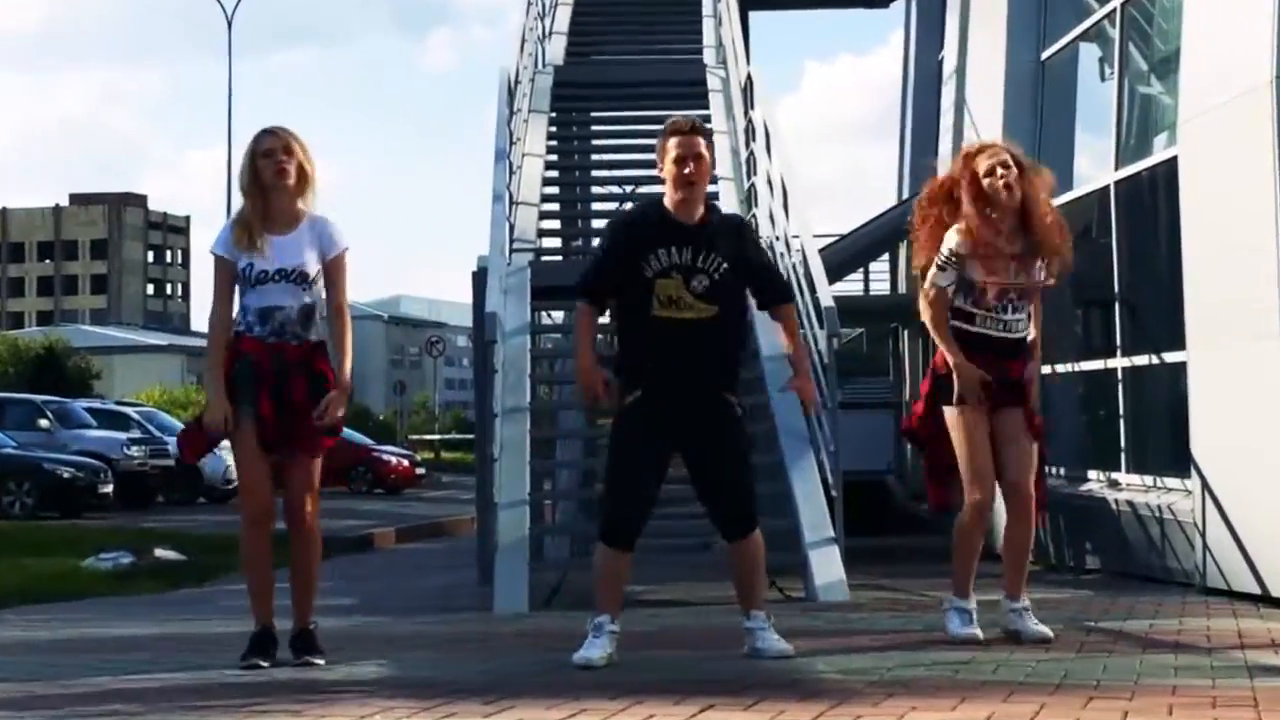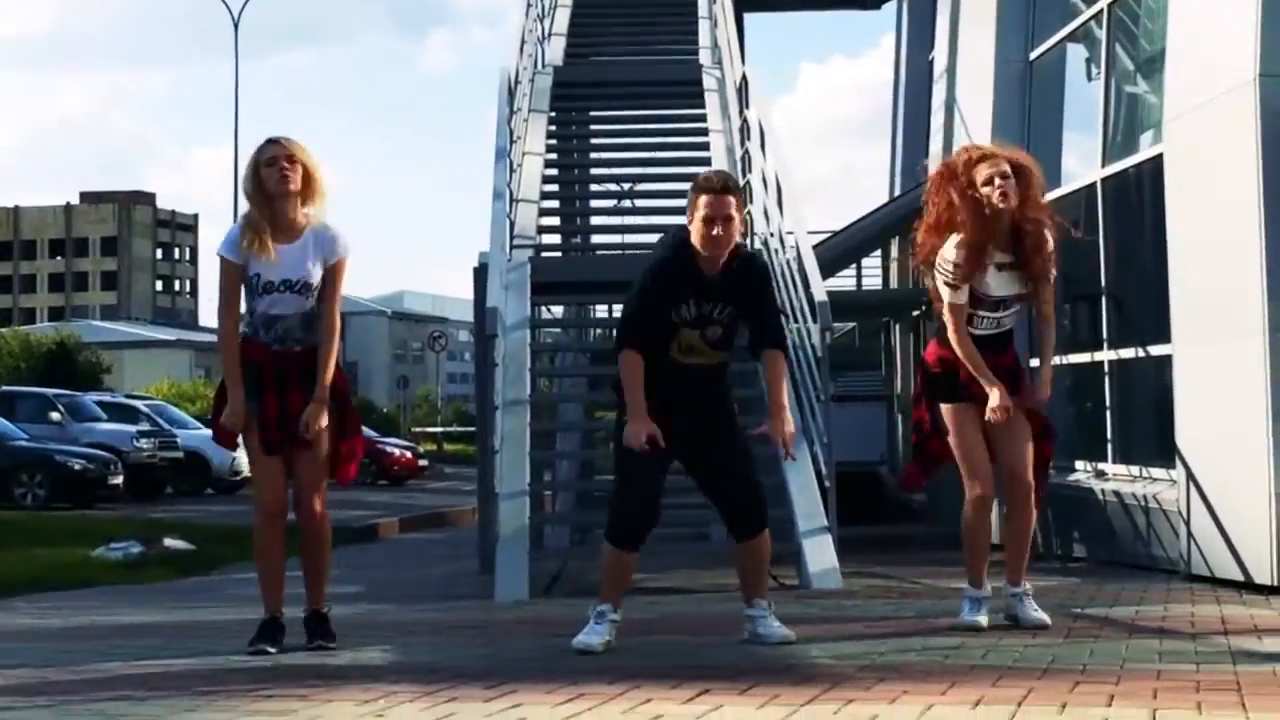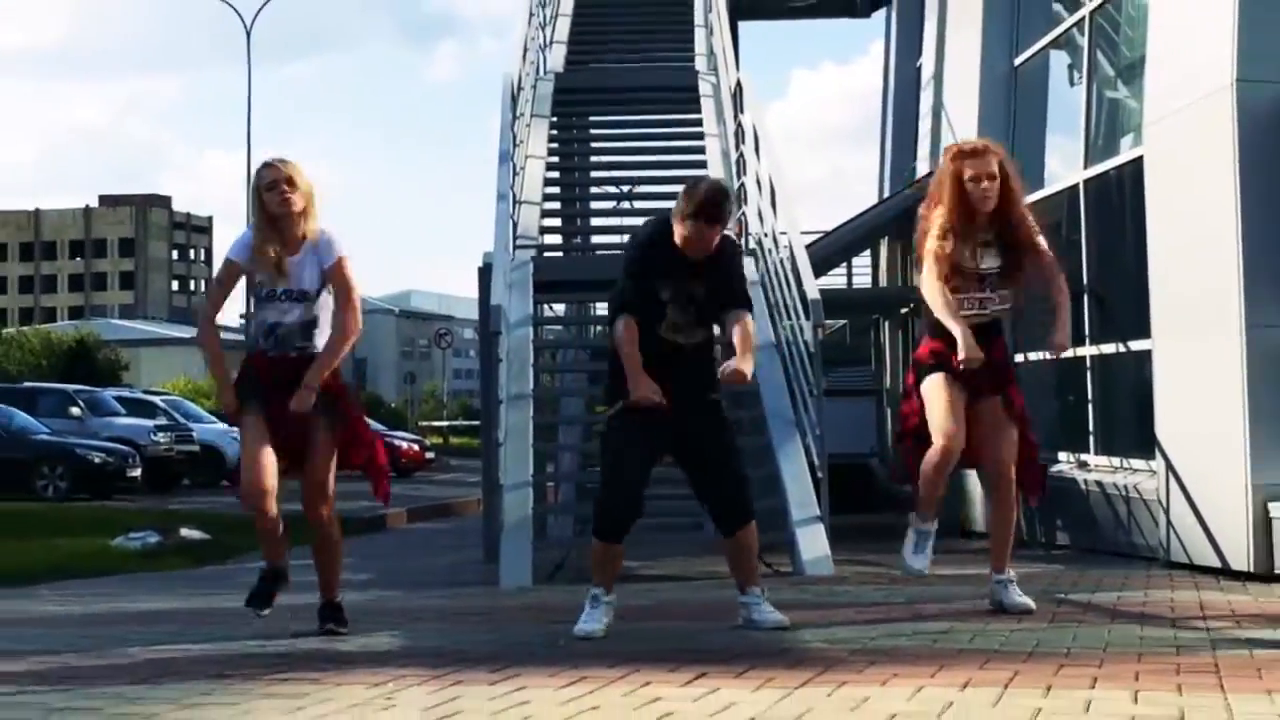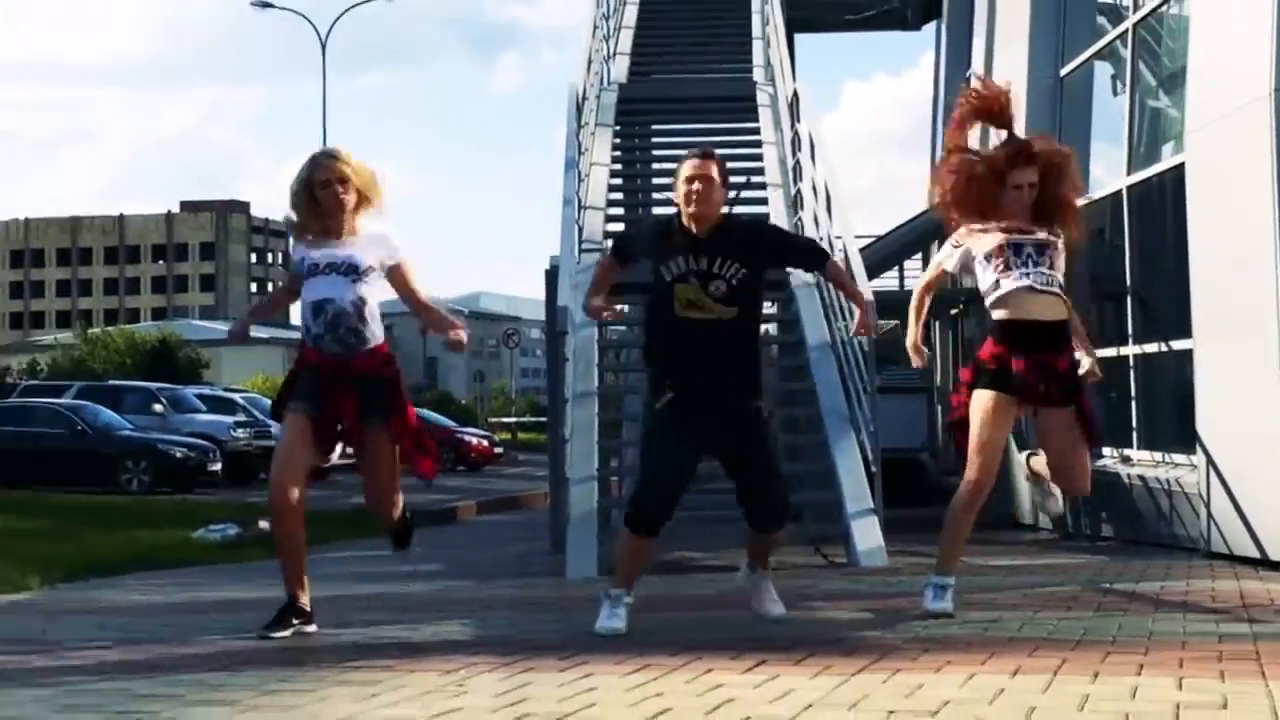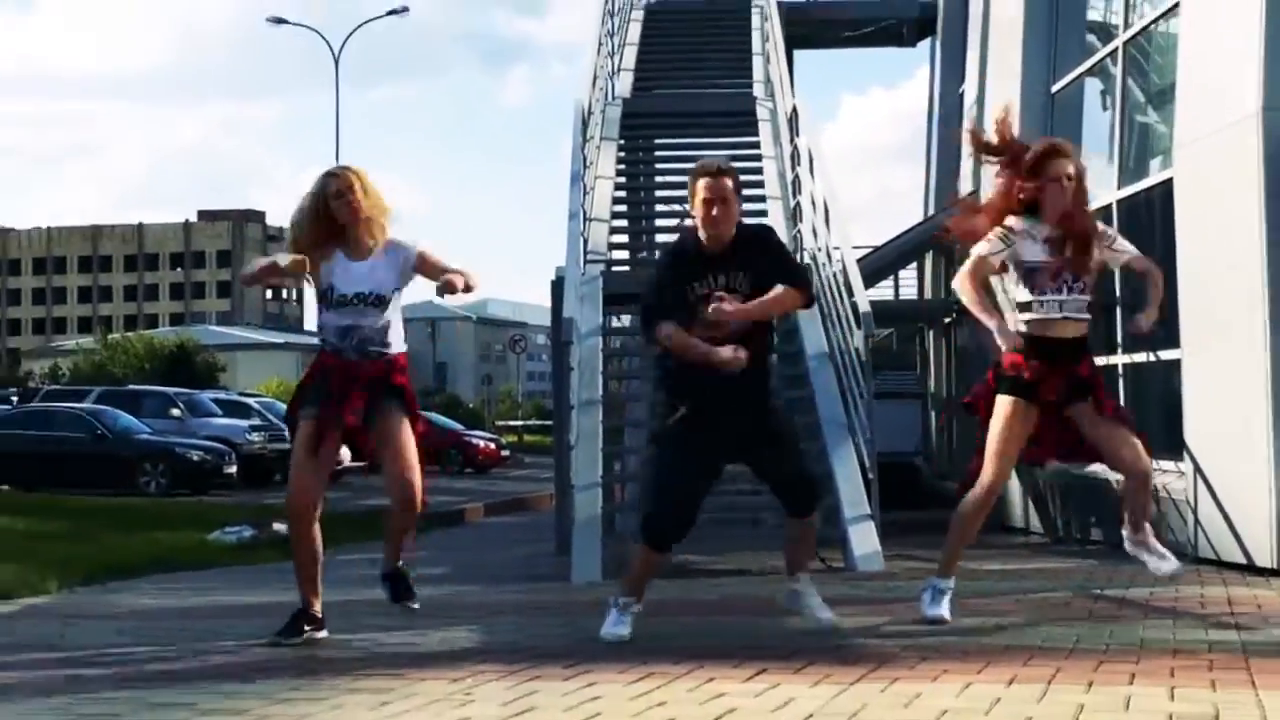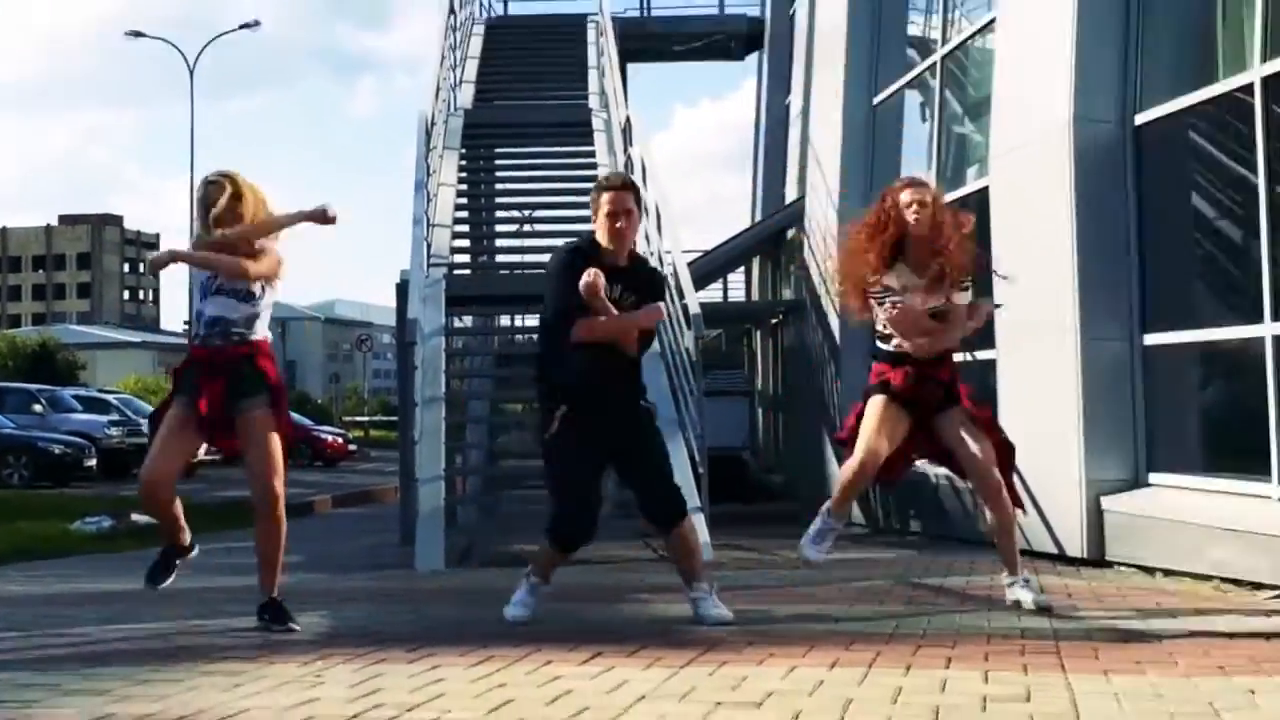
dt=0.2s
person 1, frame 1
left shoulder: (322, 232)
right shoulder: (236, 234)
left elbow: (338, 313)
right elbow: (221, 315)
left wrist: (342, 384)
right wrist: (216, 390)
left hip: (305, 368)
right hip: (250, 367)
left knee: (302, 507)
right knee: (256, 507)
person 1, frame 2
left shoulder: (325, 237)
right shoulder: (242, 237)
left elbow: (329, 322)
right elbow: (228, 320)
left wrist: (321, 398)
right wrist: (234, 395)
left hip: (309, 369)
right hip: (259, 369)
left knee: (310, 501)
right knee: (270, 502)
left ankle: (316, 611)
right ankle: (272, 617)
person 1, frame 3
left shoulder: (325, 245)
right shoulder: (249, 246)
left elbow: (350, 322)
right elbow: (207, 313)
left wrist: (311, 386)
right wrist: (223, 384)
left hip: (316, 378)
right hip: (262, 378)
left knee: (319, 504)
right knee: (257, 488)
left ankle: (331, 600)
right ankle: (274, 565)
person 1, frame 4
left shoulder: (379, 245)
right shoulder: (303, 243)
left elbow: (418, 306)
right elbow: (287, 292)
left wrist: (451, 327)
right wrist: (247, 318)
left hip: (370, 372)
right hip: (314, 374)
left knee: (381, 498)
right knee: (281, 495)
left ankle: (397, 515)
right ankle: (298, 604)
person 1, frame 5
left shoulder: (398, 253)
right shoulder: (318, 256)
left elbow: (460, 279)
right elbow: (250, 276)
left wrist: (455, 279)
right wrist: (273, 265)
left hip: (384, 380)
right hip: (330, 380)
left knee: (408, 492)
right knee: (299, 502)
left ankle: (393, 564)
right ankle: (311, 610)
person 1, frame 6
left shoulder: (267, 252)
right shoulder: (213, 244)
left elbow: (247, 268)
right elbow: (225, 238)
left wrist: (178, 255)
right wrist: (299, 216)
left hip: (249, 370)
right hip: (202, 369)
left knee: (270, 489)
right knee: (152, 482)
left ankle: (270, 600)
right ankle: (178, 540)
person 2, frame 1
left shoulder: (1042, 236)
right shoulder: (962, 237)
right elbow: (929, 306)
left wrist: (1036, 361)
right wrist: (959, 366)
left hip: (1013, 372)
right hip: (963, 369)
left knee: (1023, 494)
right knee: (979, 495)
person 2, frame 2
left shoulder: (1036, 238)
right shoulder: (960, 248)
left elbow: (1045, 307)
right elbow: (955, 331)
left wrist: (1046, 371)
right wrist: (992, 388)
left hip: (1003, 362)
right hip: (952, 366)
left knee: (1023, 483)
right knee: (981, 487)
left ankle: (1017, 593)
right ankle: (976, 591)
person 2, frame 3
left shoulder: (1016, 229)
right shoulder: (945, 227)
left elbow: (1055, 279)
right elbow: (930, 281)
left wrist: (1062, 324)
right wrist: (961, 332)
left hip: (993, 357)
right hip: (944, 354)
left knee: (1006, 476)
right knee: (950, 443)
left ankle: (1001, 580)
right ankle: (924, 521)
person 2, frame 4
left shoulder: (1054, 225)
right shoulder: (972, 230)
right elbow: (925, 286)
left wrist: (1086, 350)
right wrist: (914, 330)
left hip: (1056, 359)
right hip: (1003, 357)
left knee: (1077, 482)
right knee: (978, 479)
left ankle: (1042, 470)
right ankle: (941, 581)
person 2, frame 5
left shoulder: (1094, 235)
right shoulder: (1013, 230)
left elbow: (1151, 270)
right elbow: (965, 280)
left wrist: (1150, 311)
right wrist: (996, 325)
left hip: (1077, 368)
right hip: (1025, 366)
left knee: (1138, 467)
right knee: (990, 483)
left ankle: (1137, 533)
right ankle: (940, 583)
person 2, frame 6
left shoulder: (954, 263)
right shoulder: (882, 271)
left elbow: (969, 323)
right elbow: (914, 341)
left wrist: (928, 313)
right wrist: (956, 323)
left hip: (942, 379)
right hip: (894, 377)
left knee: (992, 479)
right knee: (865, 458)
left ankle: (1016, 579)
right ankle: (834, 515)
person 3, frame 1
left shoulder: (735, 233)
right shoulder: (631, 227)
left elbow: (777, 296)
right elbow: (590, 297)
left wrist: (801, 365)
right wrist: (585, 360)
left hip: (713, 397)
right hip: (645, 395)
left knee: (739, 511)
right knee: (622, 512)
person 3, frame 2
left shoulder: (750, 269)
right shoulder: (664, 266)
left elbow: (770, 341)
right elbow: (631, 341)
left wrist: (780, 409)
right wrist: (637, 415)
left hip: (710, 406)
right hip: (652, 409)
left knee: (749, 507)
right knee: (632, 514)
left ankle: (758, 613)
right ankle: (604, 616)
person 3, frame 3
left shoulder: (726, 253)
right shoulder: (647, 246)
left elbow: (739, 311)
right elbow: (625, 311)
left wrist: (745, 357)
right wrist: (634, 373)
left hip: (696, 396)
right hip: (636, 400)
left knee: (734, 501)
right knee: (617, 504)
left ankle: (752, 598)
right ankle: (601, 599)
person 3, frame 4
left shoulder: (752, 234)
right shoulder: (658, 236)
left elbow: (815, 256)
right elbow: (619, 252)
left wrist: (861, 304)
right wrist: (597, 295)
left hip: (739, 398)
right hip: (676, 399)
left knee: (771, 503)
right knee: (650, 500)
left ankle: (757, 573)
right ankle: (617, 597)
person 3, frame 5
left shoulder: (760, 243)
right shoulder: (675, 255)
left elbow: (799, 292)
right elbow: (658, 324)
left wrist: (745, 313)
right wrist: (711, 354)
left hip: (752, 404)
right hip: (691, 408)
left knee: (802, 491)
right knee: (665, 516)
left ankle: (798, 583)
right ankle: (625, 604)
person 3, frame 6
left shoulder: (648, 278)
right shoulder: (569, 260)
left elbow: (634, 343)
right elbow: (566, 330)
left wrist: (603, 305)
right wrist: (622, 323)
left hip: (626, 406)
right hip: (569, 409)
left knee: (667, 504)
right knee: (575, 522)
left ankle: (700, 593)
right ankle: (535, 581)
